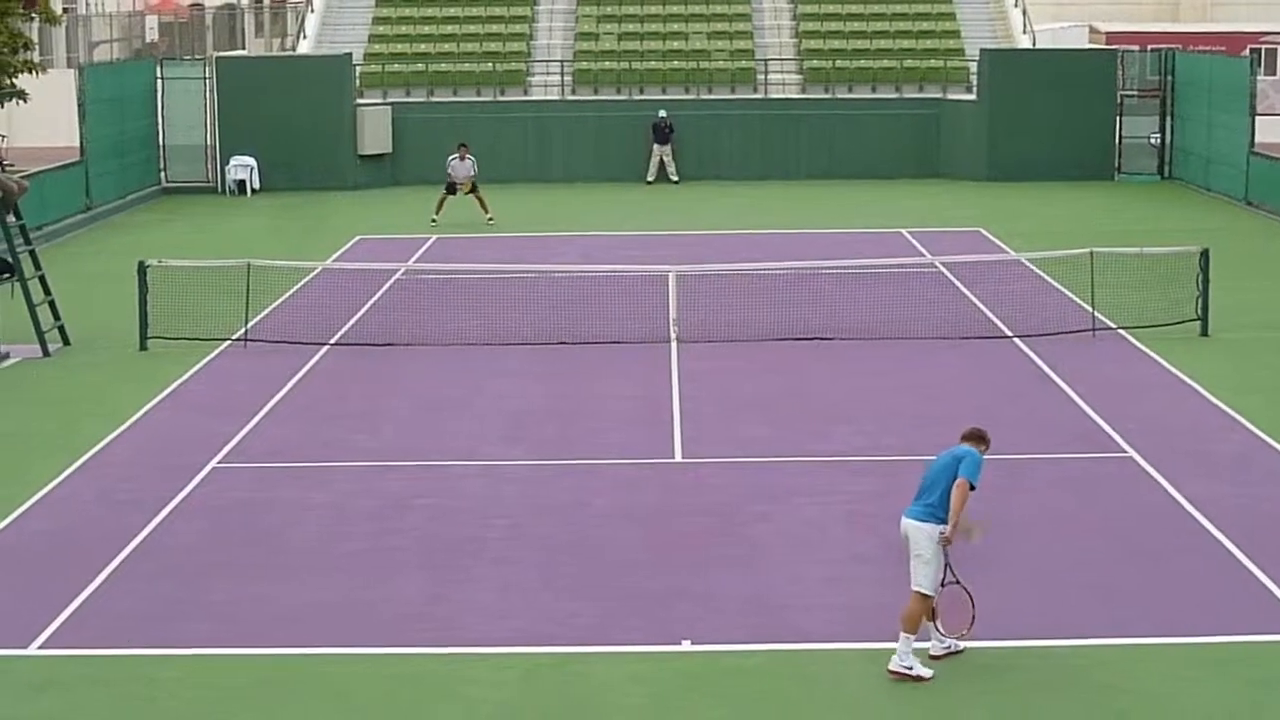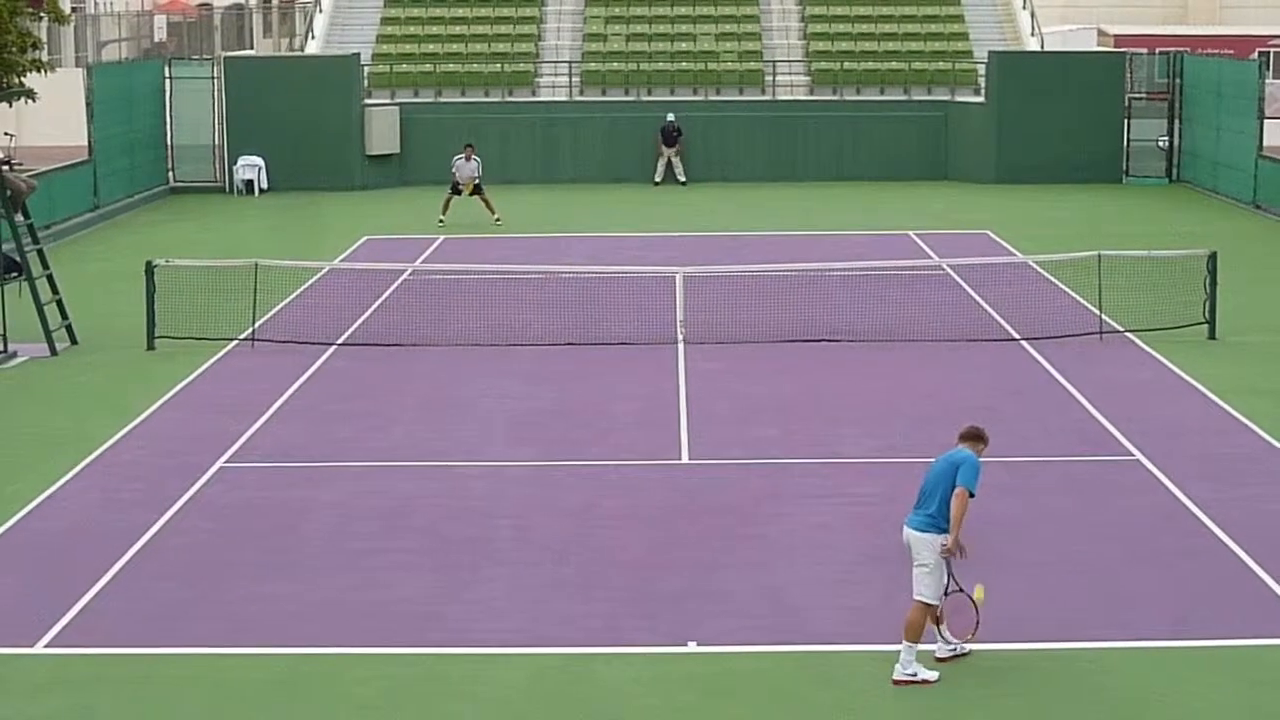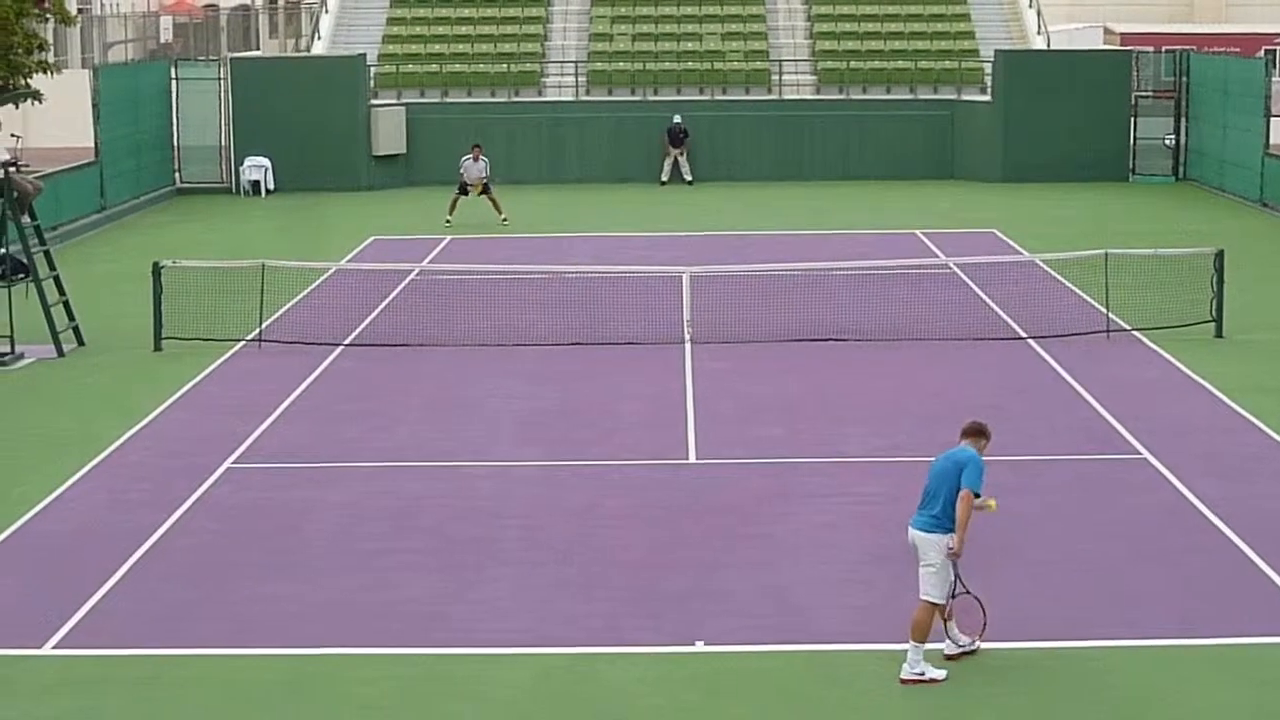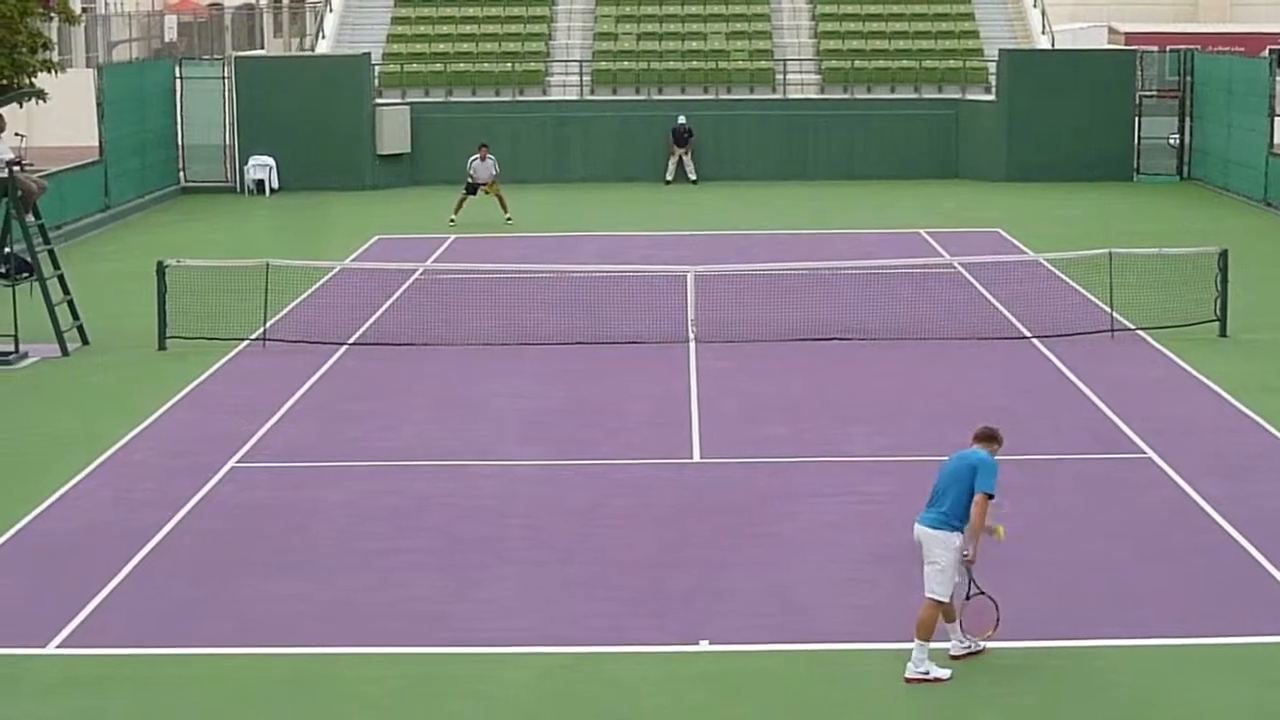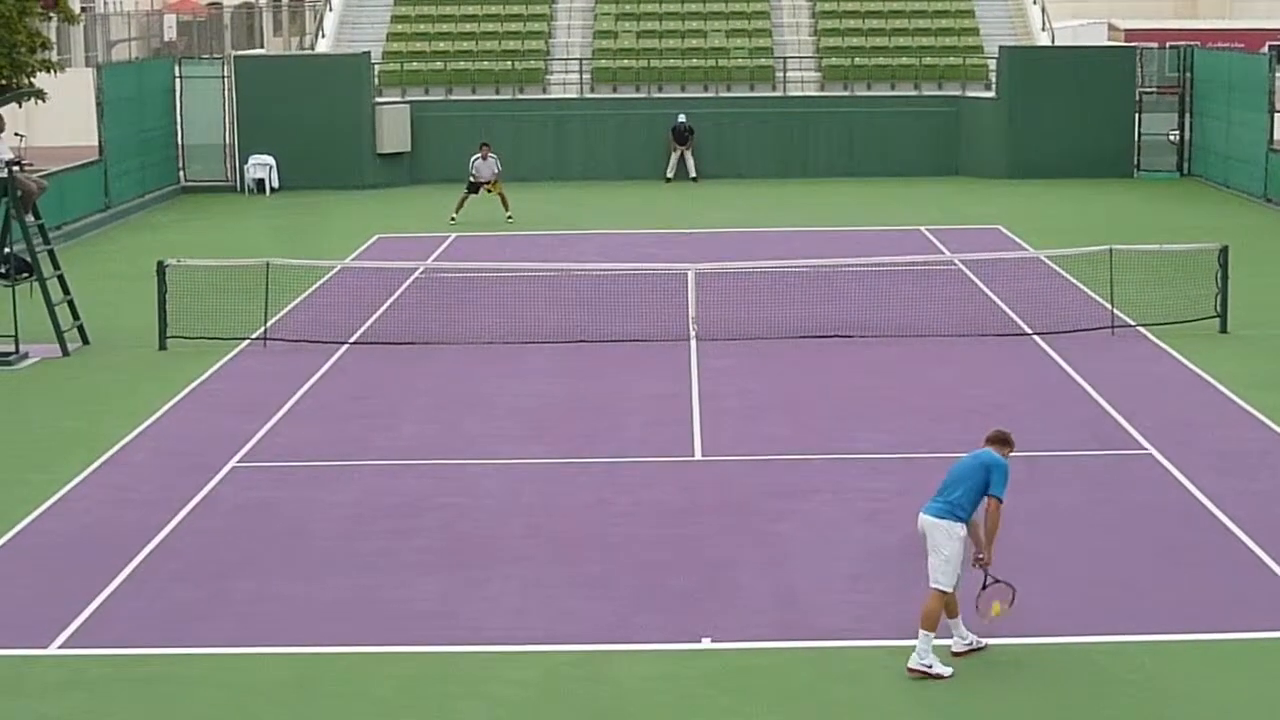
dt=0.2s
person 1, frame 1
left shoulder: (947, 455)
right shoulder: (973, 456)
right elbow: (960, 486)
left wrist: (952, 521)
right wrist: (953, 525)
left hip: (912, 519)
right hip: (926, 526)
left knee: (931, 587)
right knee: (922, 593)
left ankle: (940, 642)
right ankle: (902, 659)
person 1, frame 2
left shoulder: (944, 459)
right shoulder: (970, 460)
right elbow: (959, 496)
left wrist: (951, 538)
right wrist: (953, 536)
left hip: (915, 527)
right hip: (929, 535)
left knee: (934, 592)
right knee: (924, 600)
left ankle: (946, 645)
right ankle: (905, 667)
person 1, frame 3
left shoulder: (945, 457)
right shoulder: (973, 459)
right elbow: (964, 497)
left wrist: (975, 506)
right wrist: (960, 539)
left hip: (920, 526)
right hip: (935, 535)
left knee: (943, 589)
right knee: (930, 600)
left ankle: (955, 642)
right ankle: (913, 666)
person 1, frame 4
left shoulder: (956, 459)
right shoulder: (987, 461)
right elbow: (980, 502)
left wrist: (980, 526)
right wrist: (973, 545)
left hip: (926, 525)
right hip: (942, 533)
left knee: (944, 590)
right knee: (935, 598)
left ankle: (960, 643)
right ankle: (918, 665)
person 1, frame 5
left shoulder: (970, 459)
right shoulder: (999, 463)
right elbow: (993, 508)
left wrist: (979, 547)
right wrist: (988, 550)
left hip: (930, 516)
right hip: (945, 524)
left knee: (948, 583)
right knee: (940, 589)
left ankle: (962, 638)
right ankle: (921, 658)
